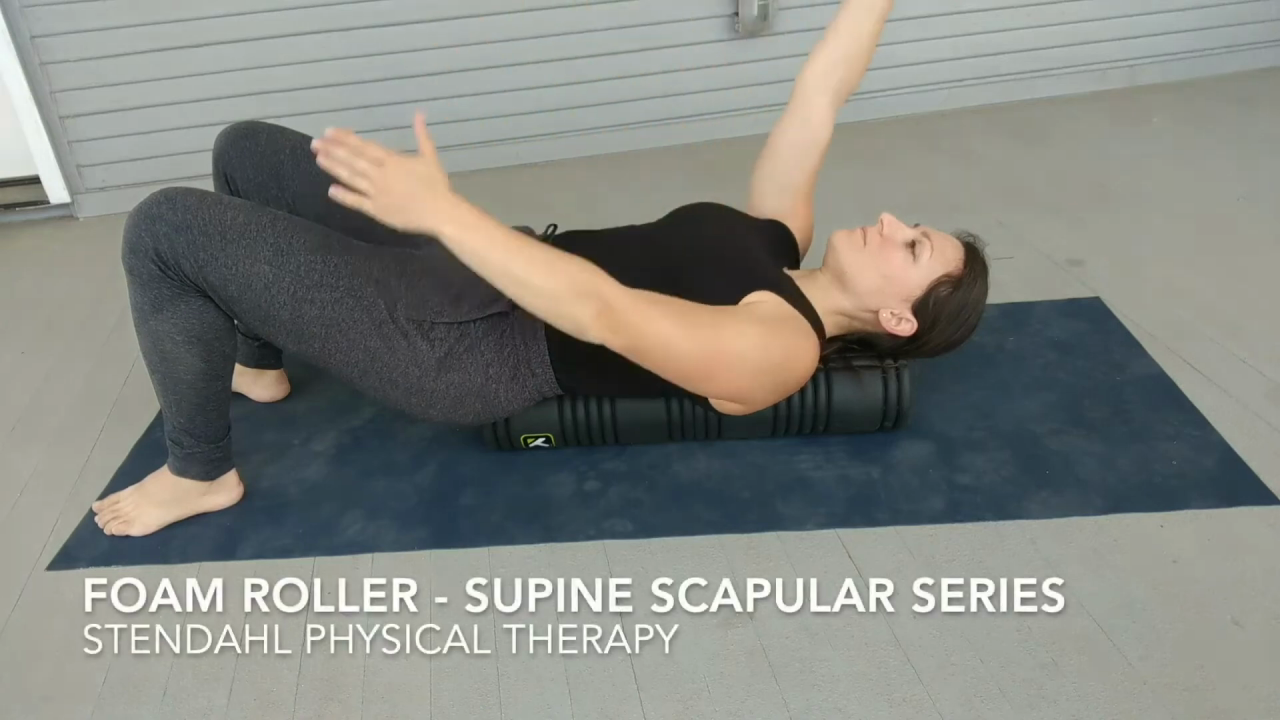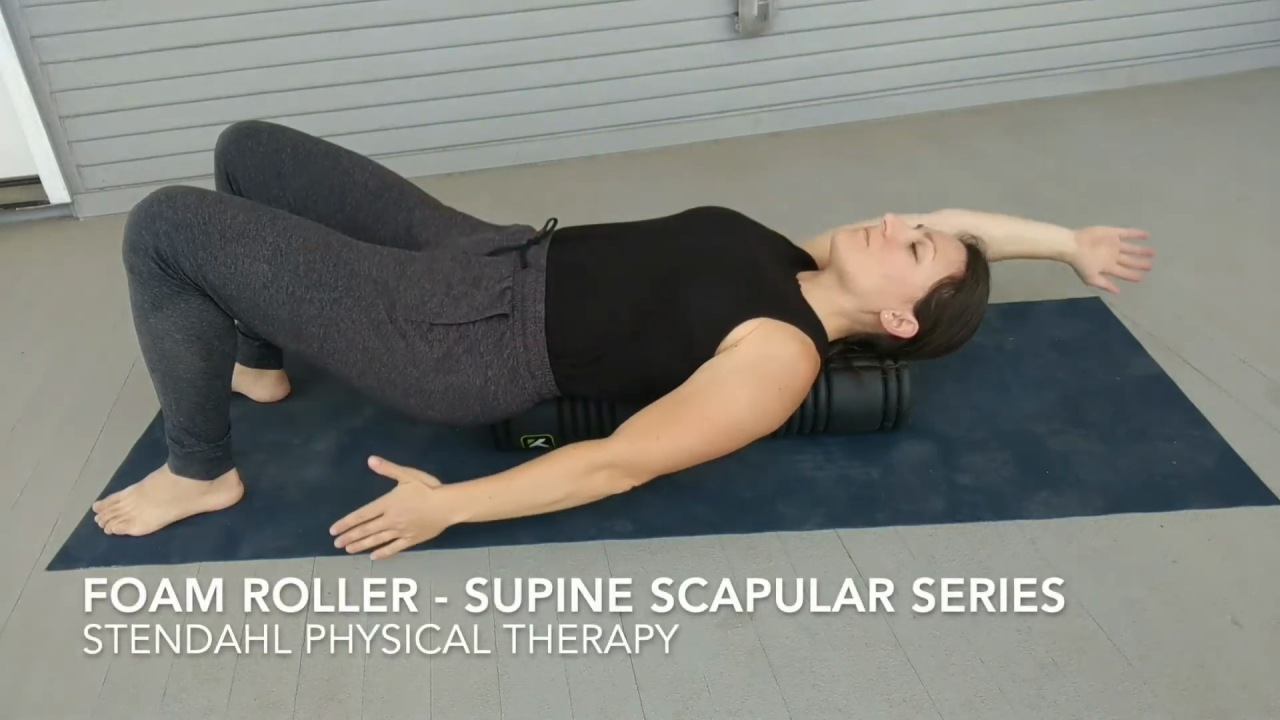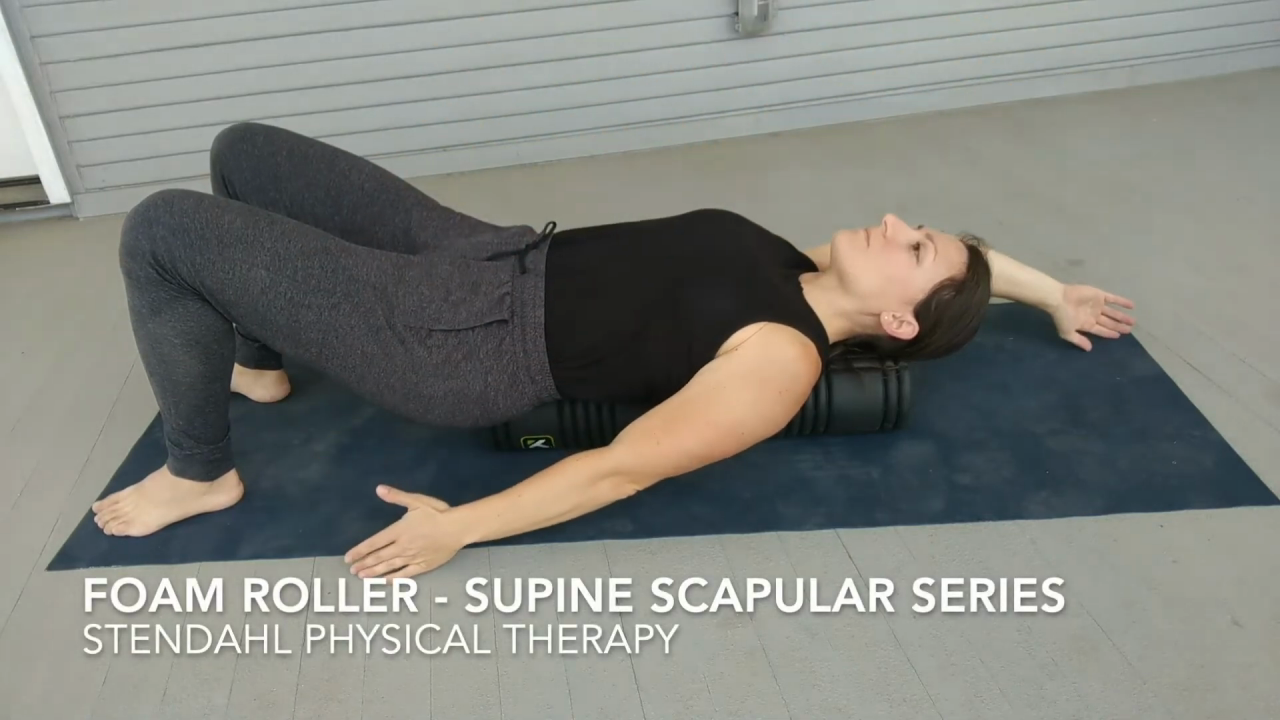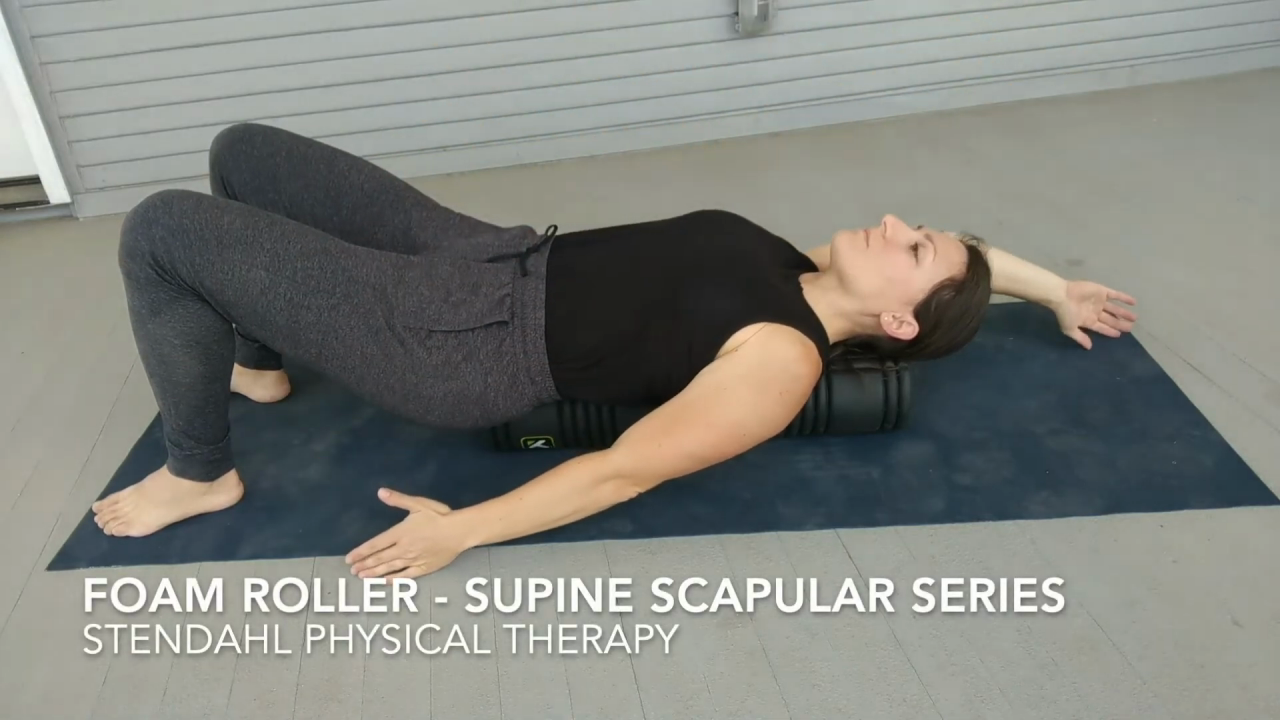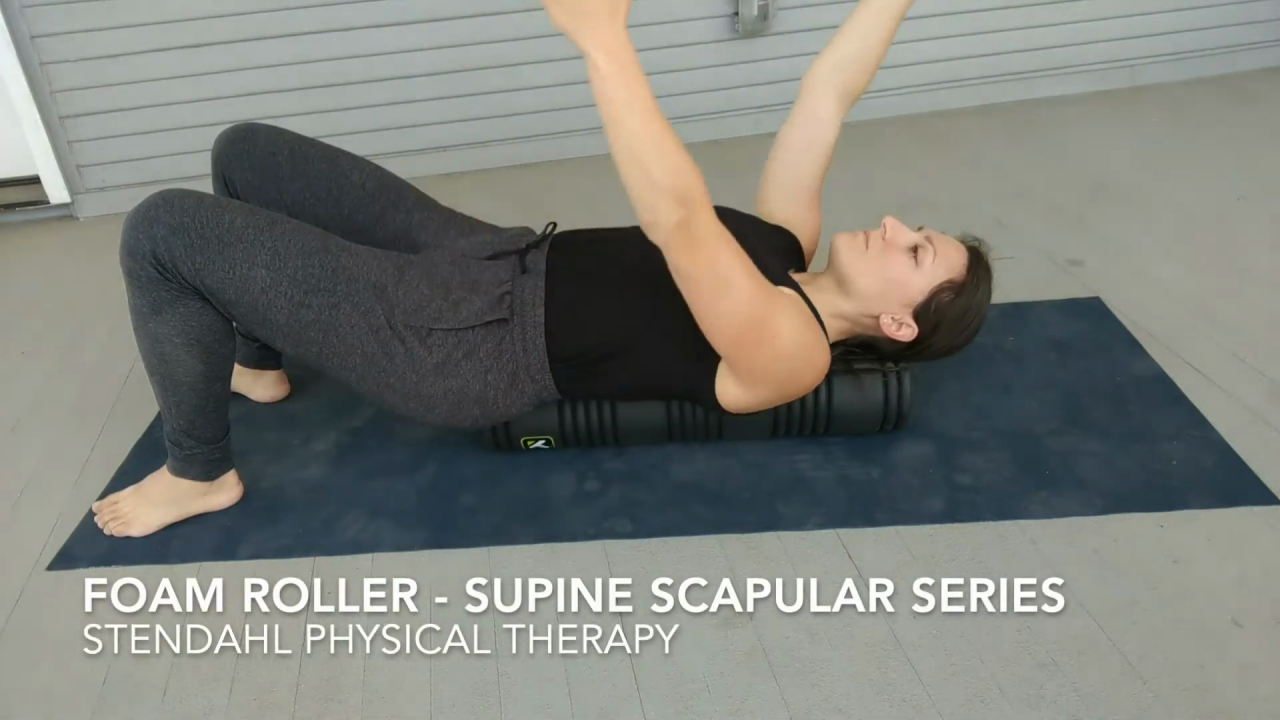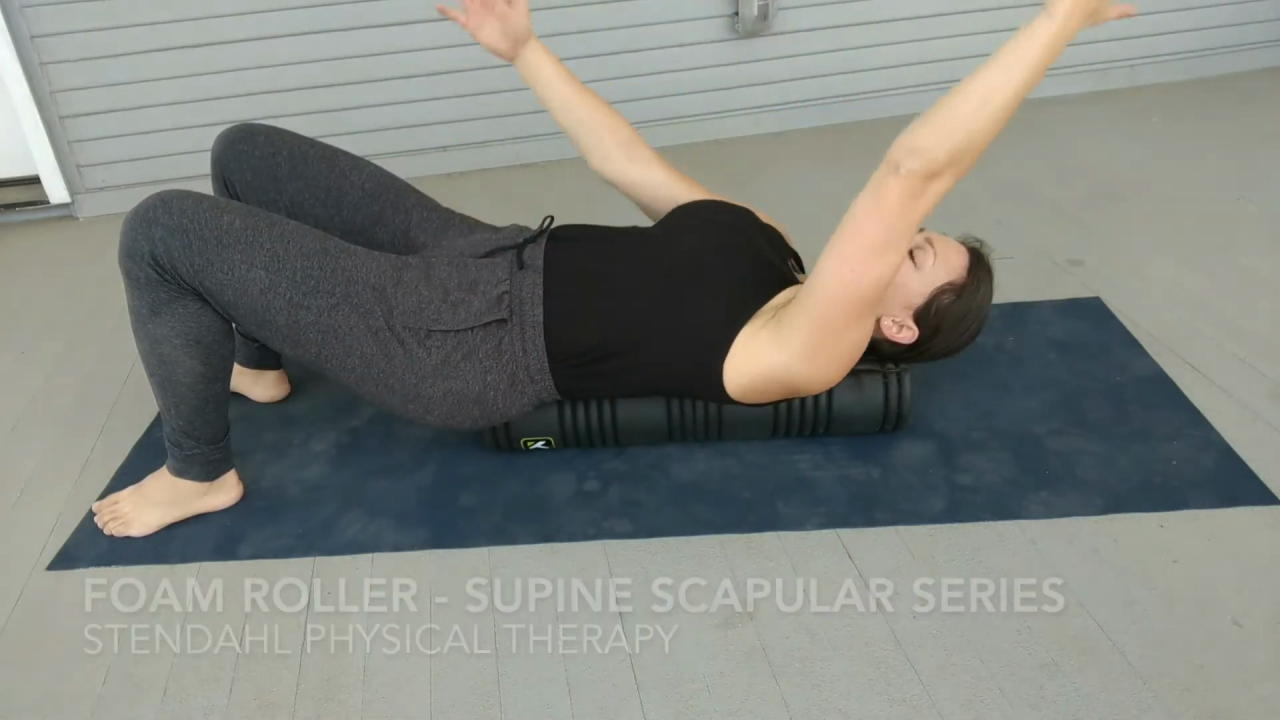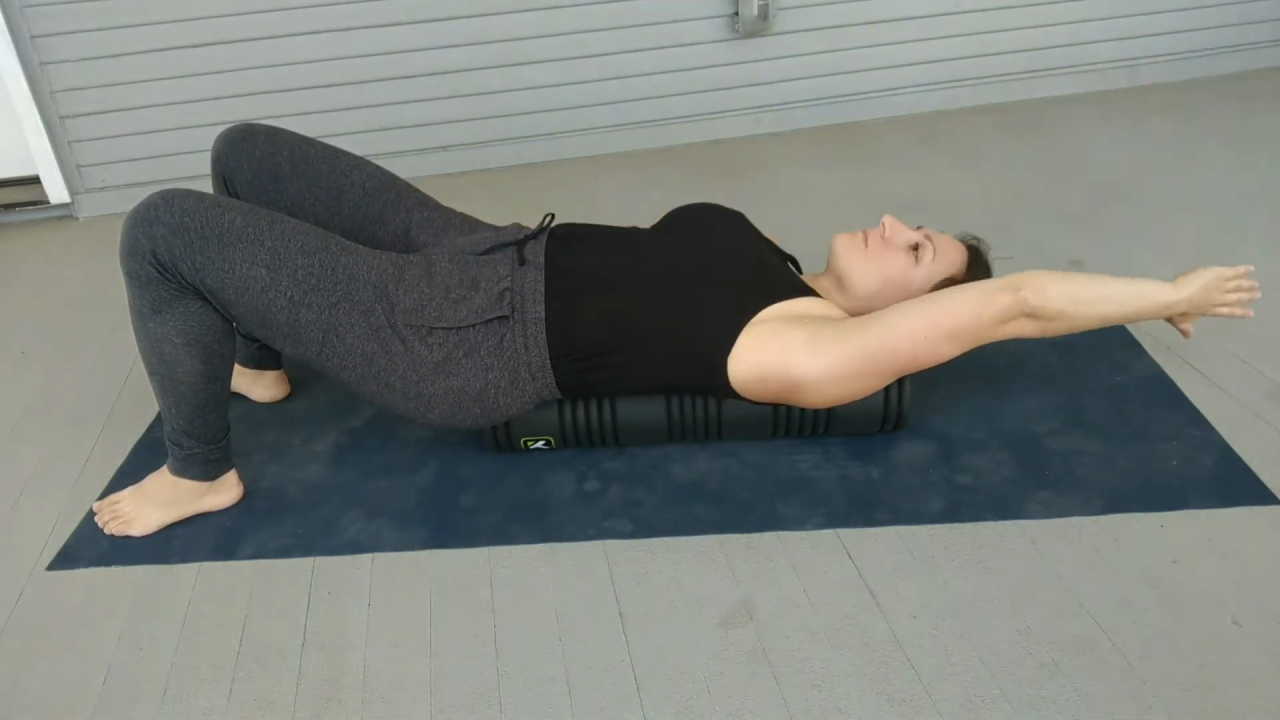
dt=0.7s
person 1, frame 1
left shoulder: (781, 346)
right shoulder: (782, 241)
left elbow: (605, 314)
right elbow: (817, 99)
left wrist: (438, 210)
left hip: (466, 348)
right hip: (482, 276)
left knee: (162, 228)
right knee: (246, 150)
left ankle: (201, 474)
right ankle: (258, 362)
person 1, frame 2
left shoulder: (779, 360)
right shoulder: (806, 268)
left elbow: (617, 464)
right elbow: (945, 216)
left wrist: (445, 504)
left hip: (470, 346)
right hip: (497, 257)
left knee: (165, 226)
right knee: (248, 149)
left ankle: (200, 473)
right ankle: (253, 357)
person 1, frame 3
left shoulder: (782, 362)
right shoulder: (810, 272)
left elbow: (623, 469)
right elbow: (957, 242)
left wrist: (456, 527)
left hip: (469, 347)
right hip: (496, 260)
left knee: (161, 230)
right knee: (244, 151)
left ankle: (199, 475)
right ankle: (254, 361)
person 1, frame 4
left shoulder: (781, 362)
right shoulder: (811, 272)
left elbow: (622, 471)
right elbow: (958, 241)
left wrist: (457, 530)
left hip: (470, 348)
right hip: (501, 261)
left knee: (161, 230)
right knee: (242, 153)
left ankle: (199, 474)
right ankle: (254, 359)
person 1, frame 5
left shoulder: (786, 350)
right shoulder: (783, 252)
left elbow: (679, 222)
right elbow: (824, 104)
left hip: (466, 346)
right hip: (496, 262)
left knee: (160, 228)
right knee: (244, 153)
left ankle: (197, 474)
right ankle: (254, 361)
person 1, frame 6
left shoulder: (810, 346)
right shoulder: (769, 255)
left elbow: (913, 170)
right elbow: (623, 159)
left hip: (466, 347)
right hip: (498, 258)
left knee: (161, 230)
right knee: (247, 150)
left ankle: (199, 474)
right ankle: (253, 358)
person 1, frame 7
left shoulder: (815, 355)
right shoulder: (770, 273)
left elbow: (1013, 303)
left wrist: (1170, 295)
left hip: (468, 343)
right hip: (495, 259)
left knee: (160, 229)
right knee: (244, 153)
left ankle: (198, 474)
right ankle: (255, 358)
